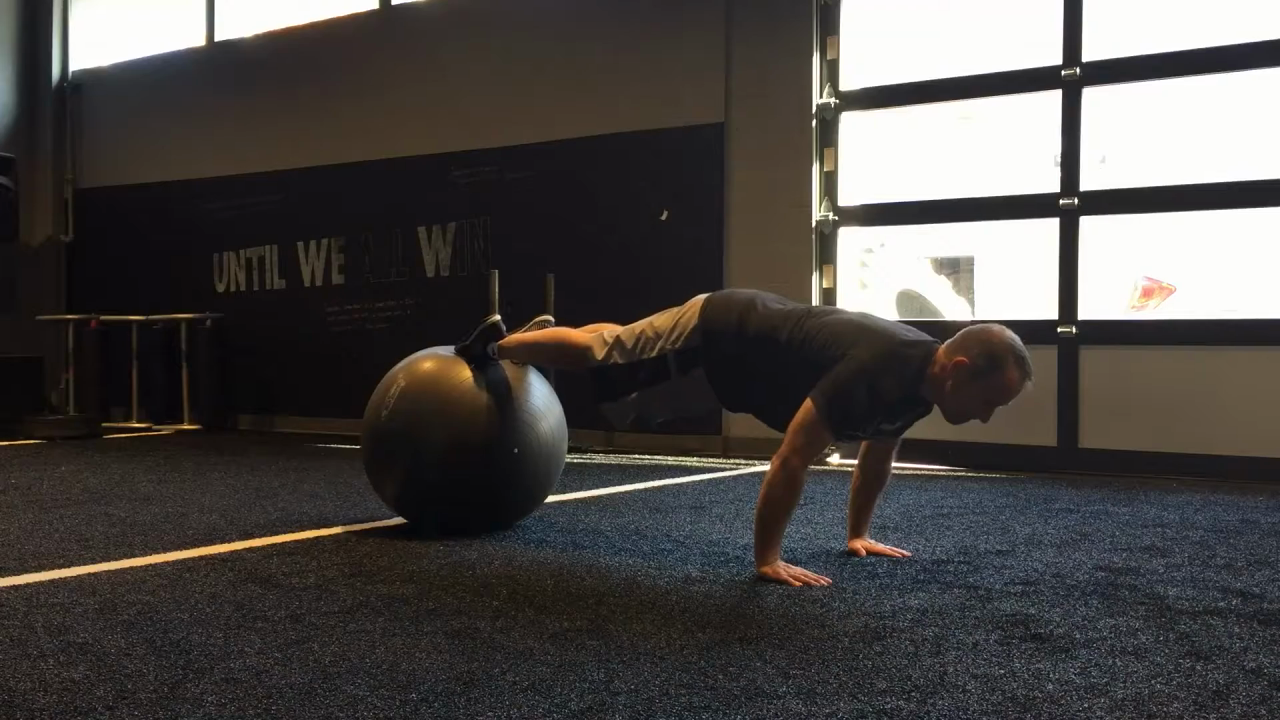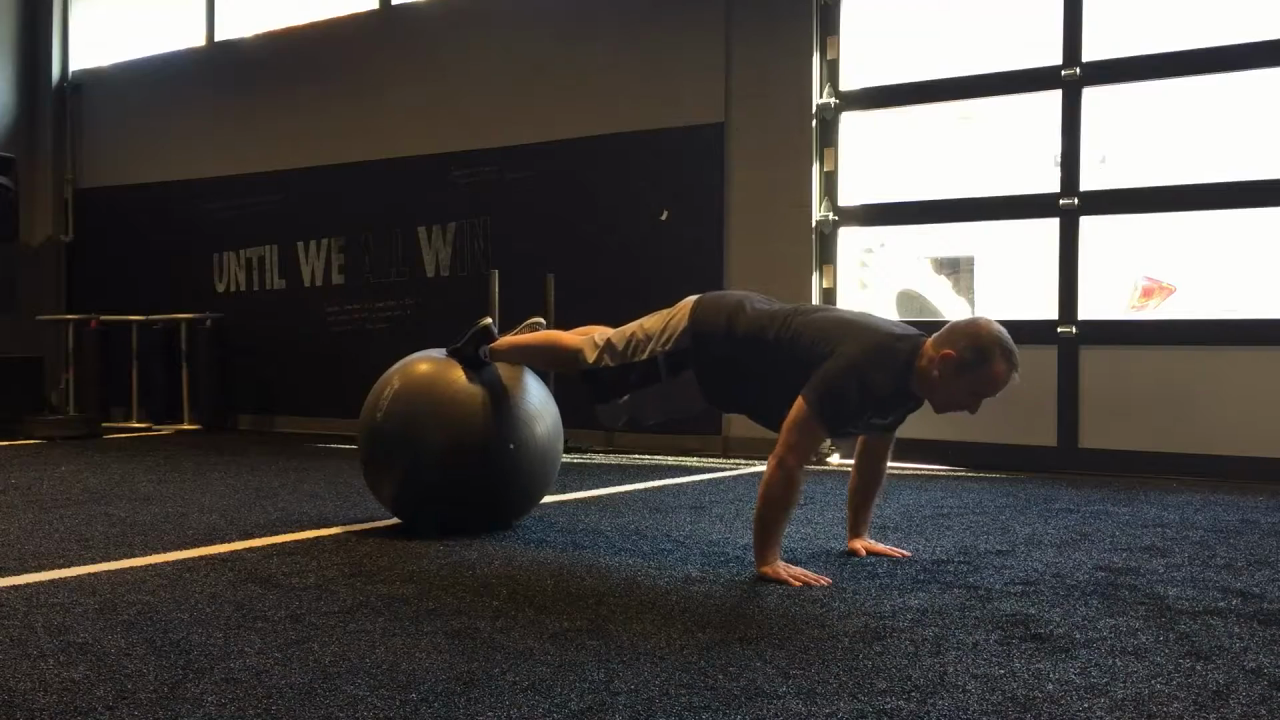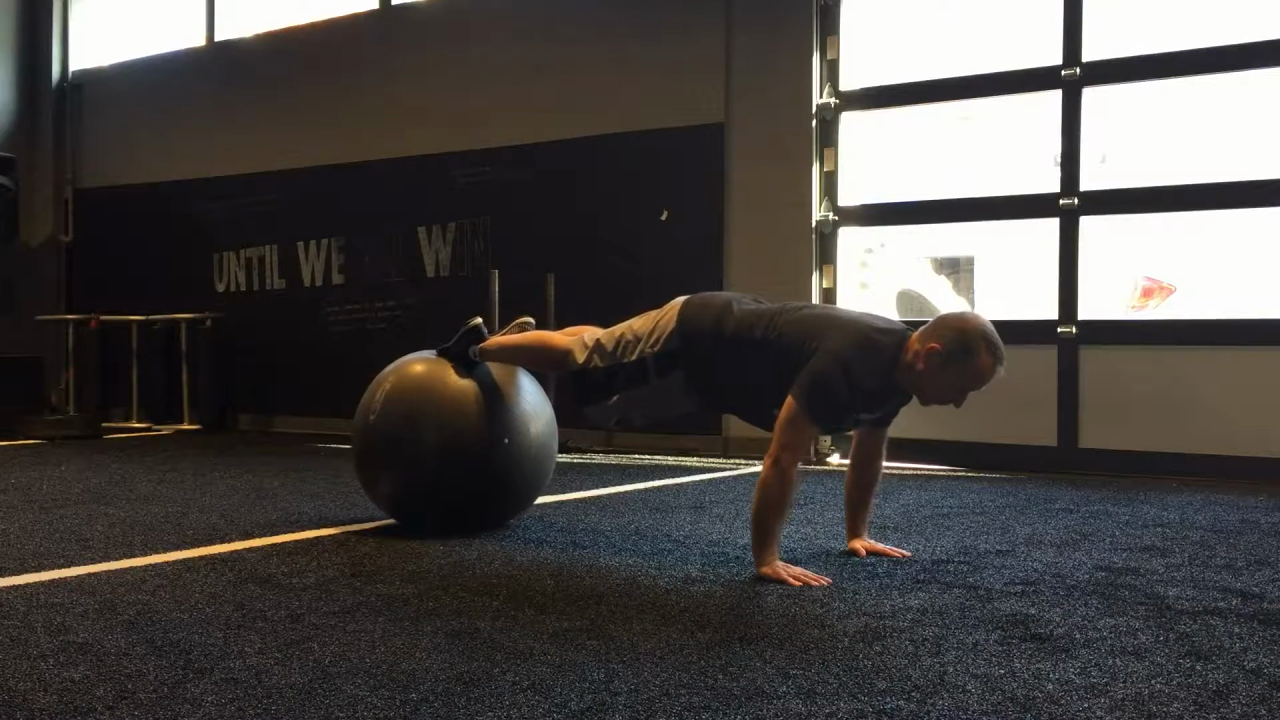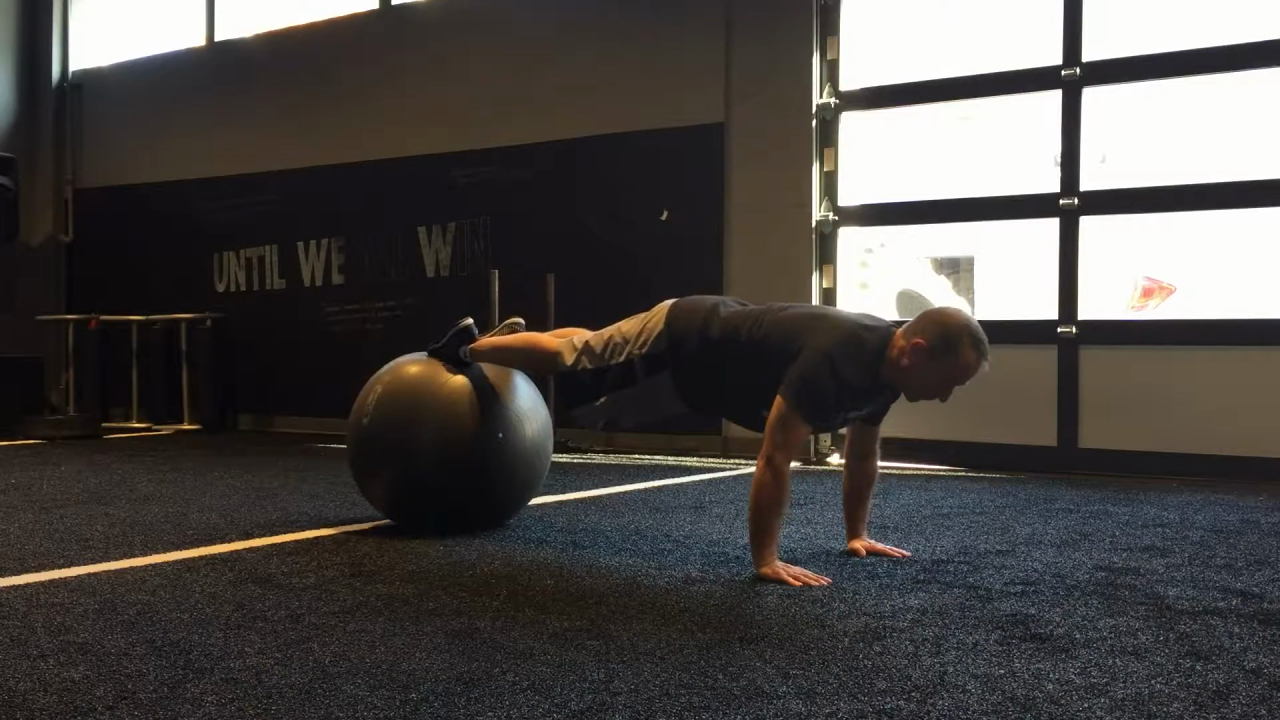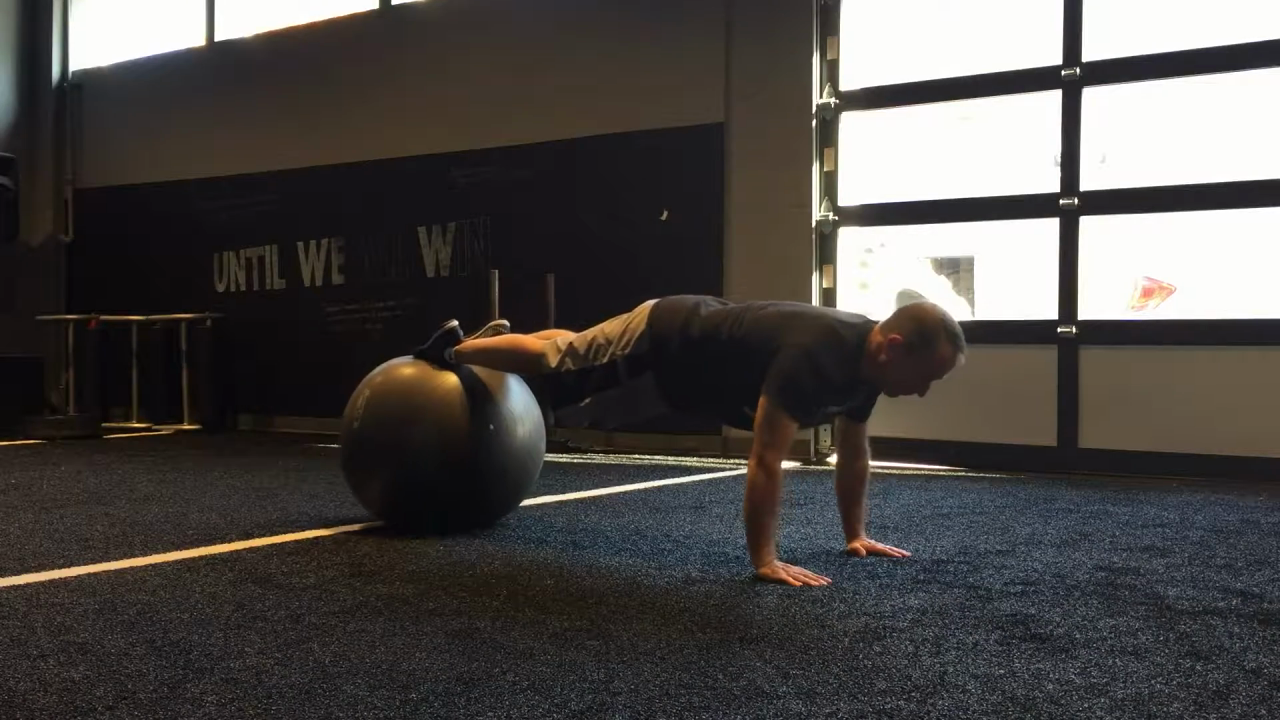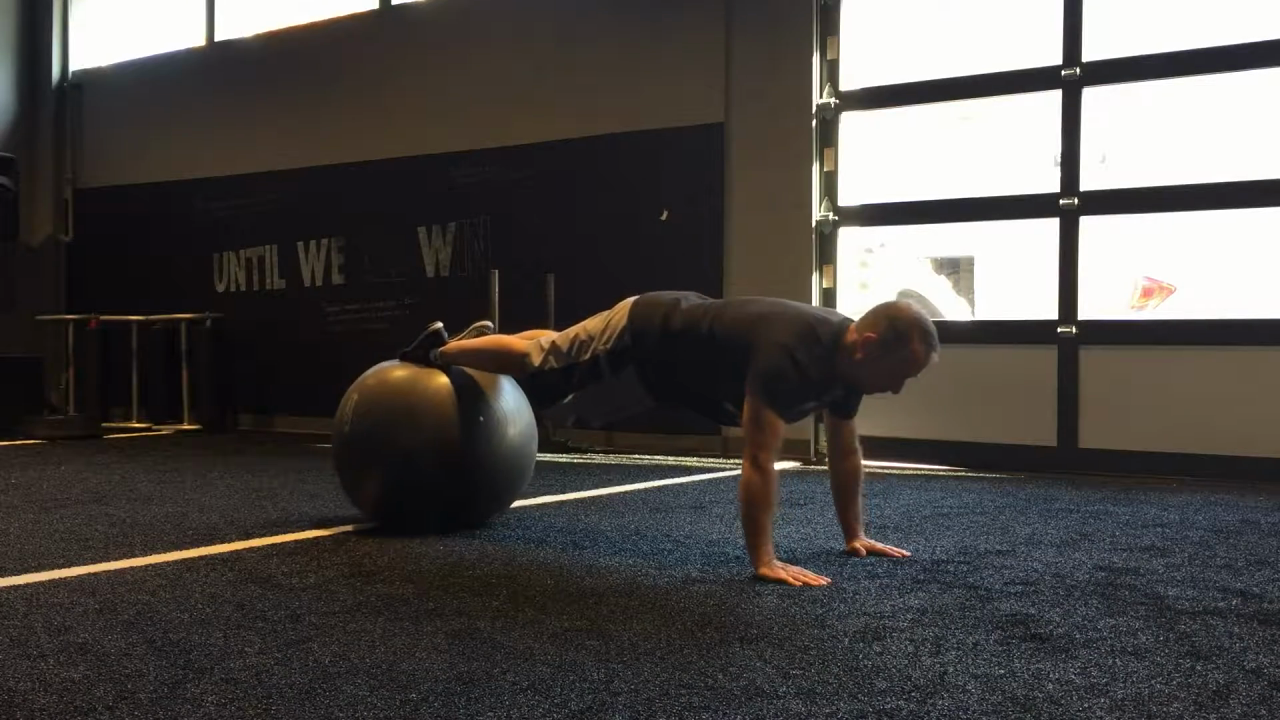
dt=0.3s
person 1, frame 1
left shoulder: (919, 379)
right shoulder: (876, 373)
left elbow: (877, 452)
right elbow: (790, 460)
left wrist: (857, 533)
right wrist: (767, 560)
left hip: (751, 327)
right hip: (712, 337)
left knee: (614, 346)
right knee: (597, 354)
left ankle: (541, 329)
right ankle: (496, 343)
person 1, frame 2
left shoulder: (909, 373)
right shoulder: (865, 367)
left elbow: (873, 450)
right elbow: (787, 461)
left wrist: (857, 533)
right wrist: (767, 560)
left hip: (742, 325)
right hip: (702, 339)
left knee: (608, 343)
right knee: (587, 358)
left ankle: (536, 330)
right ankle: (489, 345)
person 1, frame 3
left shoulder: (898, 368)
right shoulder: (850, 362)
left elbow: (868, 450)
right elbow: (782, 459)
left wrist: (856, 532)
right wrist: (766, 559)
left hip: (724, 336)
right hip: (689, 340)
left knee: (598, 343)
right knee: (578, 360)
left ankle: (523, 332)
right ankle: (478, 345)
person 1, frame 4
left shoulder: (886, 365)
right shoulder: (837, 358)
left elbow: (862, 451)
right elbow: (775, 458)
left wrist: (857, 534)
right wrist: (765, 560)
left hip: (715, 330)
right hip: (678, 344)
left knee: (589, 346)
right knee: (568, 361)
left ankle: (511, 332)
right ankle: (470, 344)
person 1, frame 5
left shoulder: (867, 362)
right shoulder: (815, 354)
left elbow: (852, 451)
right elbow: (765, 459)
left wrist: (855, 534)
right wrist: (764, 560)
left hip: (698, 331)
right hip: (659, 344)
left knee: (571, 347)
right knee: (551, 364)
left ankle: (495, 335)
right ankle: (454, 346)
person 1, frame 6
left shoulder: (848, 358)
right shoulder: (793, 351)
left elbow: (844, 452)
right elbow: (759, 460)
left wrist: (855, 535)
right wrist: (764, 561)
left hip: (681, 324)
right hip: (641, 338)
left knee: (554, 348)
right knee: (536, 363)
left ankle: (480, 336)
right ankle: (440, 347)
